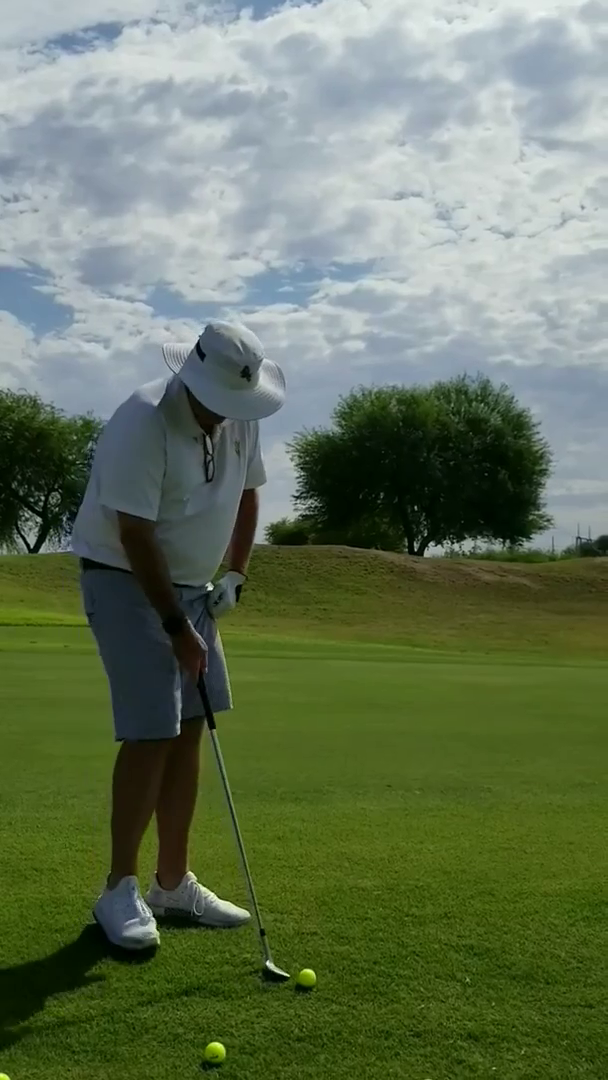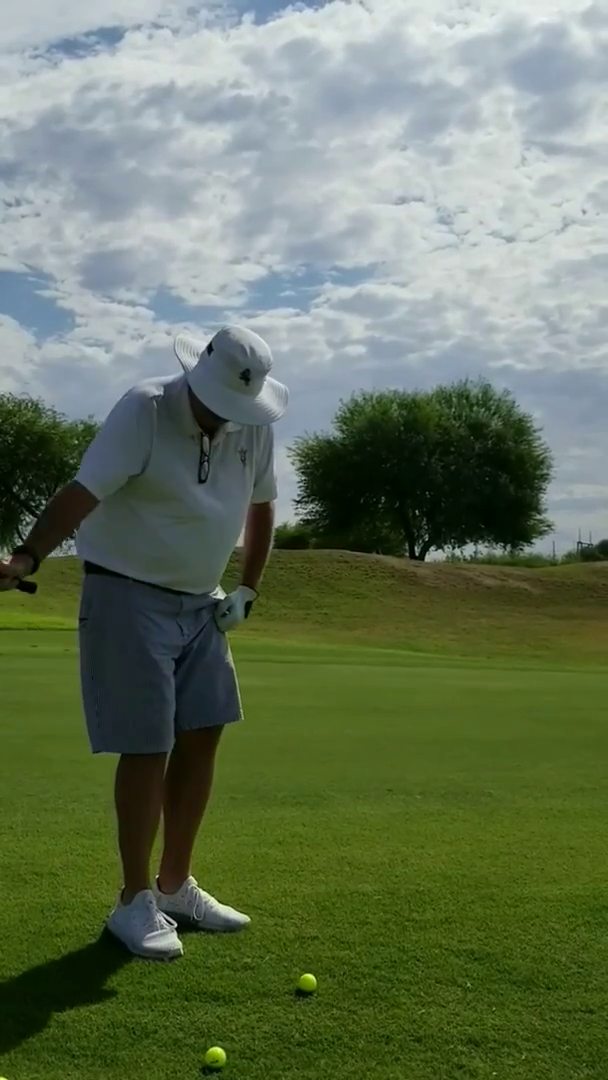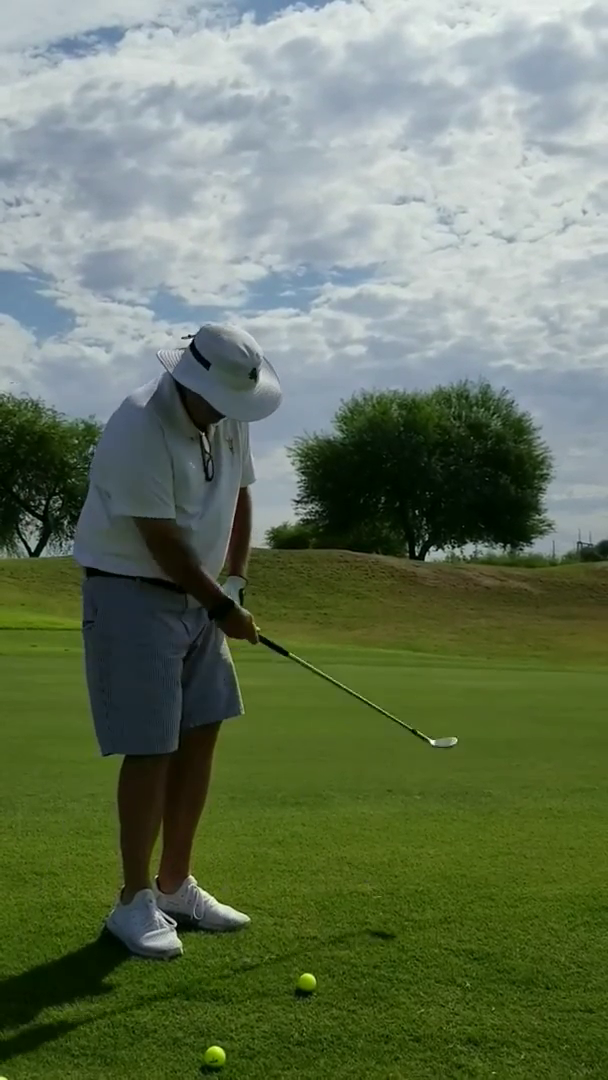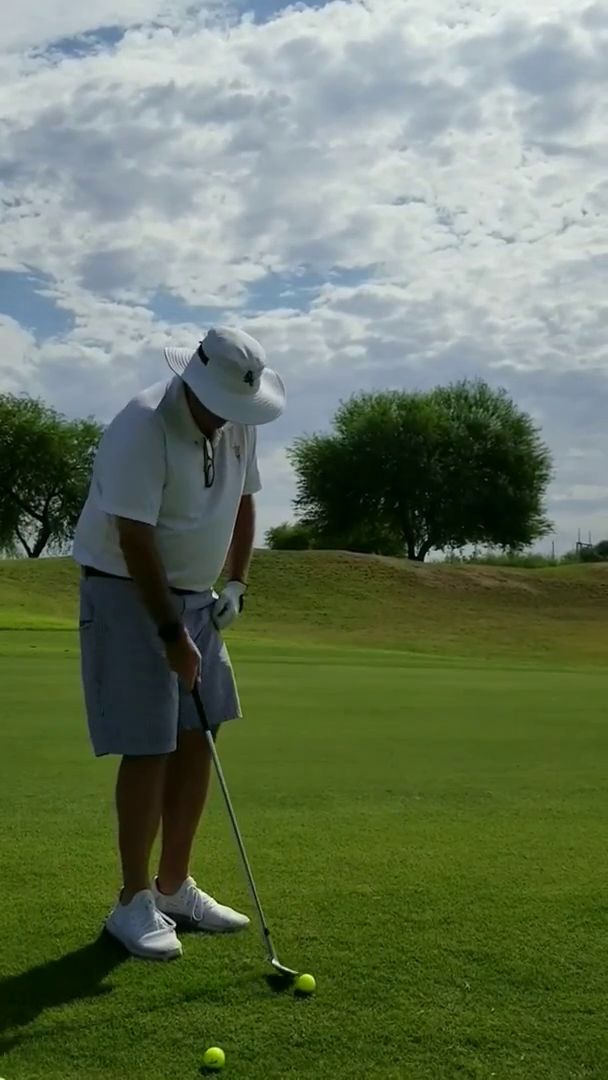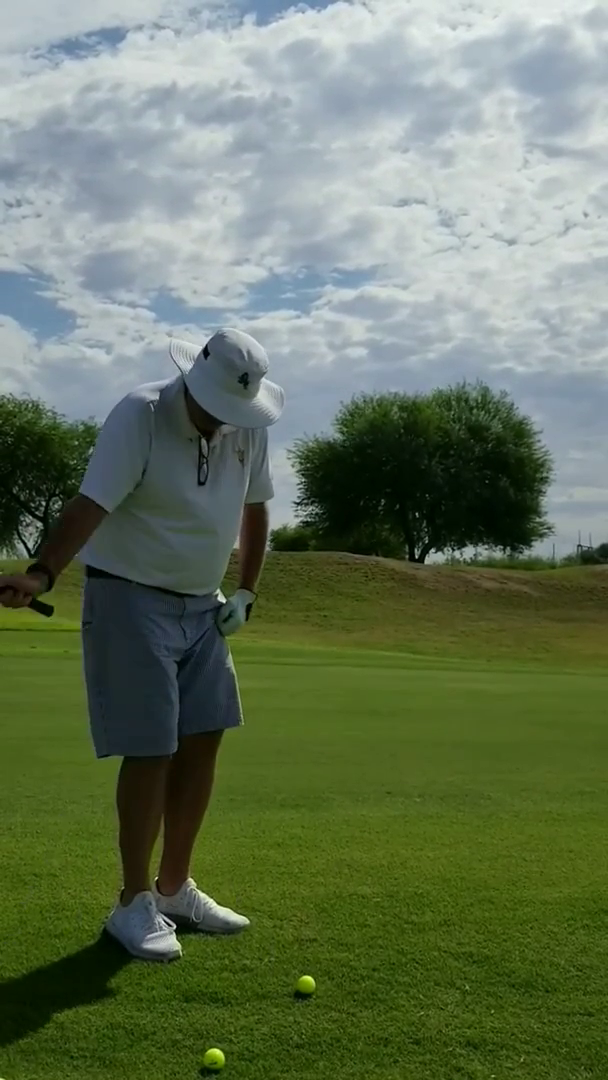
dt=1s
person 1, frame 1
left shoulder: (240, 417)
right shoulder: (141, 421)
left elbow: (247, 493)
right elbow: (136, 535)
left wrist: (234, 577)
right wrist: (176, 626)
left hip: (191, 589)
right hip: (127, 584)
left knee: (186, 735)
right knee: (152, 733)
left ankle: (173, 883)
right ankle: (121, 886)
person 1, frame 2
left shoulder: (254, 426)
right shoulder: (141, 412)
left elbow: (261, 507)
right elbow: (81, 494)
left wrist: (247, 591)
left hip: (200, 602)
right hip: (128, 595)
left knee: (201, 739)
right knee: (146, 749)
left ankle: (175, 886)
right ankle: (134, 900)
person 1, frame 3
left shoulder: (229, 417)
right shoulder: (137, 426)
left elbow: (238, 495)
right elbow: (162, 540)
left wrist: (236, 581)
right wrist: (221, 609)
left hip: (195, 597)
right hip: (131, 594)
left knee: (200, 737)
right knee: (151, 748)
left ankle: (175, 885)
right ankle: (135, 900)
person 1, frame 4
left shoulder: (237, 423)
right shoulder: (141, 429)
left elbow: (242, 502)
right elbow: (135, 542)
left wrist: (236, 584)
right wrist: (171, 635)
left hip: (195, 598)
right hip: (127, 597)
left knee: (197, 742)
right knee: (149, 749)
left ankle: (174, 887)
right ankle: (133, 901)
person 1, frame 5
left shoulder: (248, 428)
right shoulder: (138, 417)
left elbow: (255, 511)
right elbow: (91, 506)
left wrist: (246, 592)
left hip: (201, 604)
right hip: (130, 598)
left knee: (202, 743)
right knee: (150, 751)
left ankle: (175, 888)
right ankle: (134, 902)
